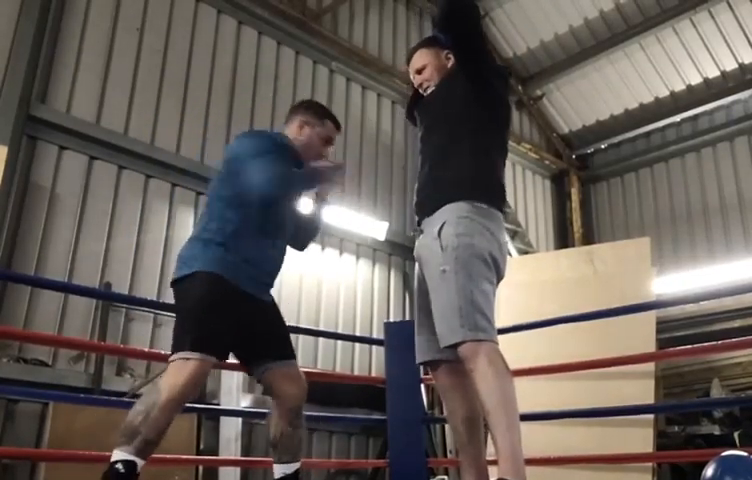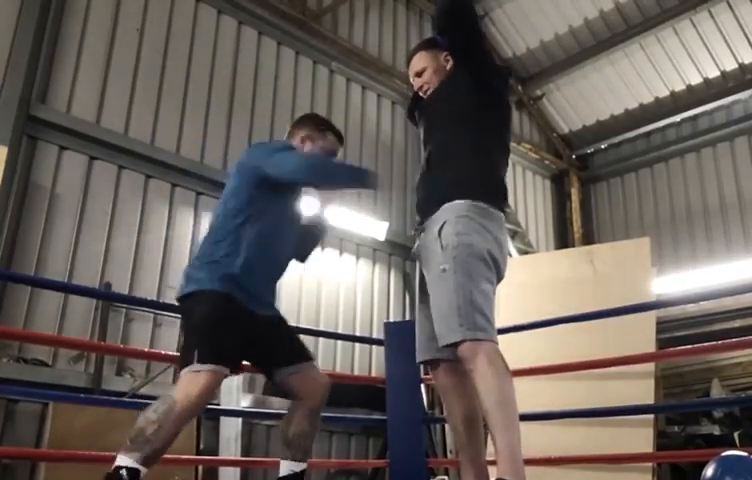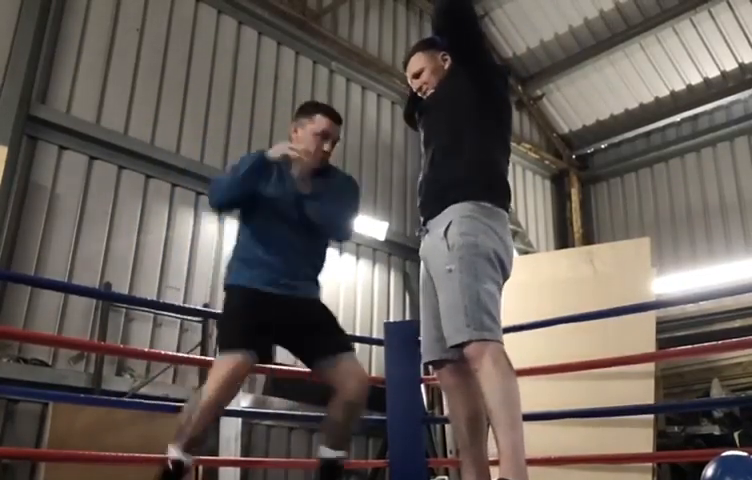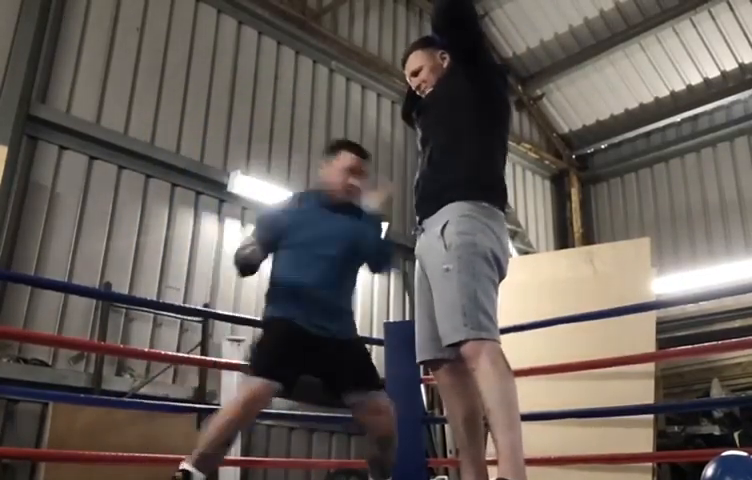
dt=0.2s
person 1, frame 1
left shoulder: (479, 80)
right shoulder: (439, 105)
right elbow: (413, 110)
right wrist: (423, 89)
left hip: (462, 220)
right hip: (436, 231)
left knee: (473, 343)
right knee: (445, 362)
person 1, frame 2
left shoulder: (479, 81)
right shoulder: (440, 106)
right elbow: (413, 111)
right wrist: (423, 90)
left hip: (462, 218)
right hip: (436, 229)
left knee: (472, 343)
right knee: (444, 361)
person 1, frame 3
left shoulder: (478, 80)
right shoulder: (439, 108)
right elbow: (411, 113)
right wrist: (420, 92)
left hip: (467, 220)
right hip: (438, 231)
left knee: (477, 344)
right knee: (448, 362)
person 1, frame 4
left shoulder: (476, 79)
right shoulder: (437, 107)
right elbow: (409, 111)
left hip: (463, 219)
right hip: (434, 231)
left knee: (474, 343)
right knee: (444, 361)
person 2, frame 1
left shoulder: (290, 174)
right shoulder: (255, 143)
left elbow: (298, 239)
right elbow: (273, 186)
left wrist: (319, 204)
right wrist: (322, 174)
left hip: (254, 291)
right hip: (212, 276)
left knee: (291, 389)
right knee: (187, 374)
person 2, frame 2
left shoulder: (288, 196)
right shoulder: (264, 156)
left elbow: (299, 250)
right elbow: (307, 170)
left wrist: (321, 215)
right wrist: (364, 177)
left hip: (258, 304)
right hip: (215, 292)
left knee: (314, 388)
right knee: (198, 388)
person 2, frame 3
left shoulder: (337, 183)
right shoulder: (263, 168)
left elbow: (340, 229)
right elbow: (219, 198)
left wrist: (305, 183)
right wrist: (265, 158)
left hip: (302, 296)
right hip: (251, 289)
left knee: (354, 383)
right knee: (228, 373)
person 2, frame 4
left shoulder: (360, 221)
right shoulder: (290, 210)
left elbow: (381, 262)
right elbow: (245, 264)
left wrist: (373, 216)
right wrist: (248, 253)
left hip: (339, 334)
right hip: (288, 323)
left knee: (383, 417)
right knee: (249, 399)
